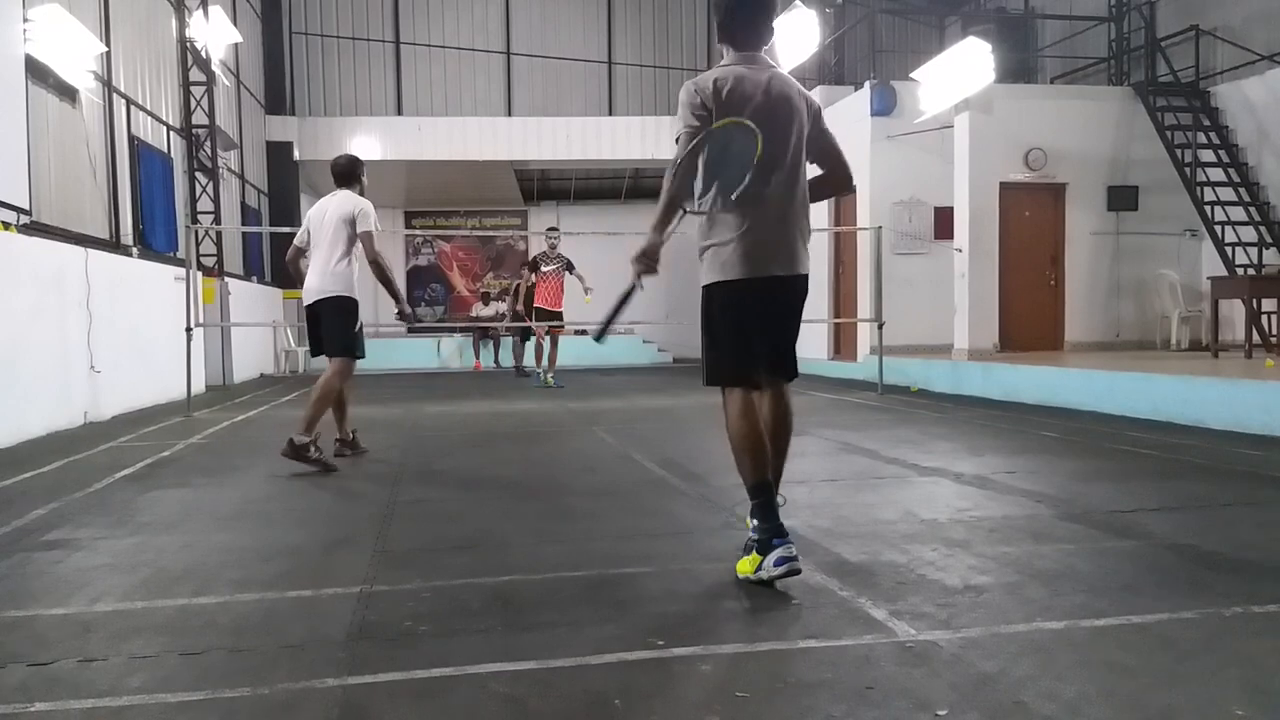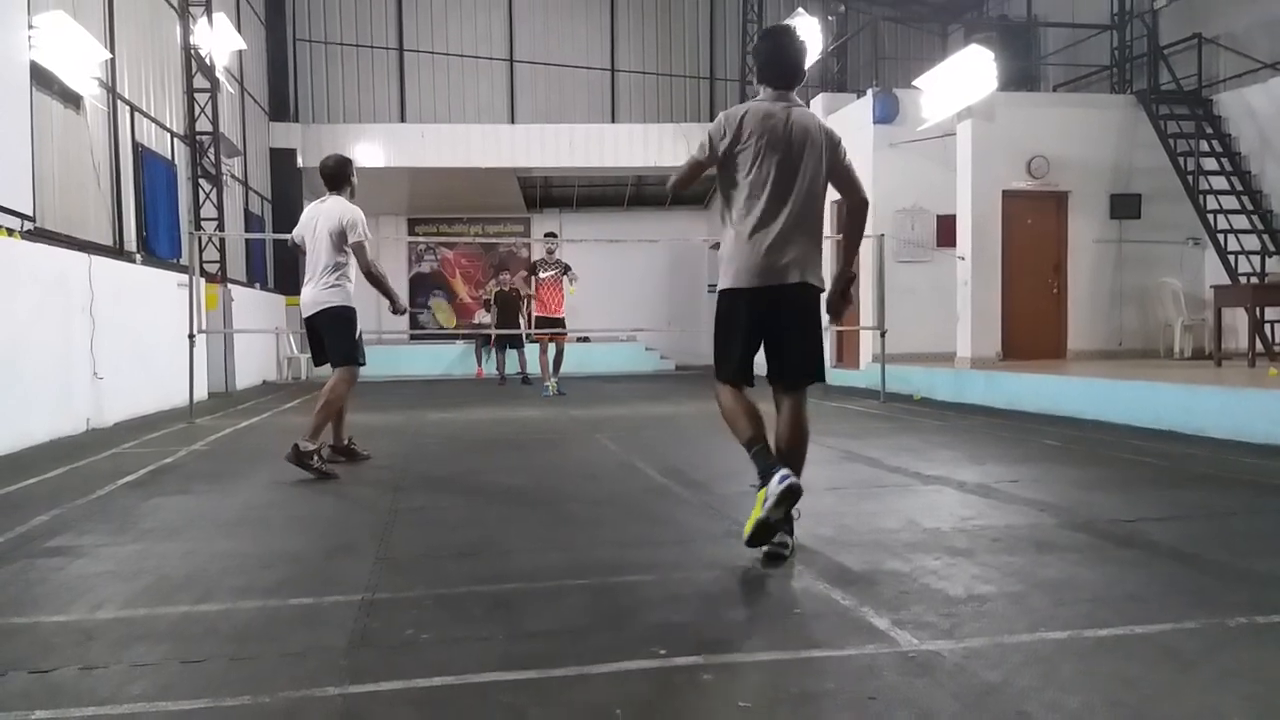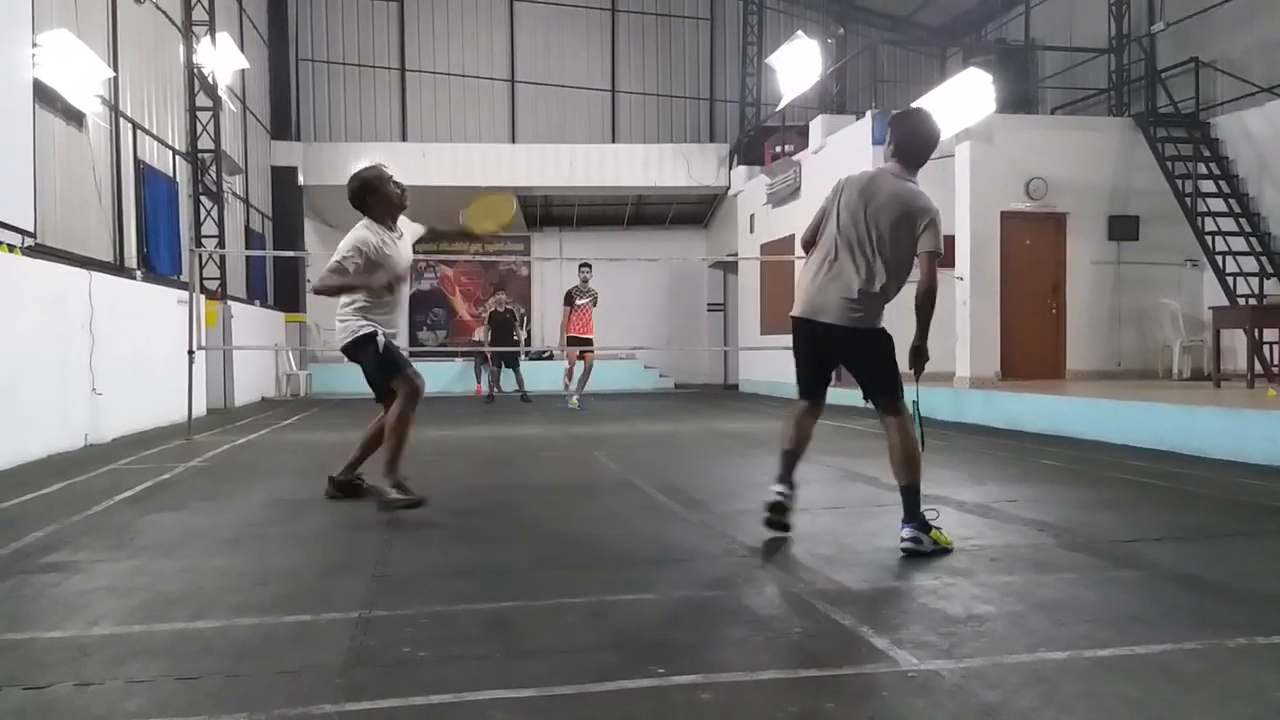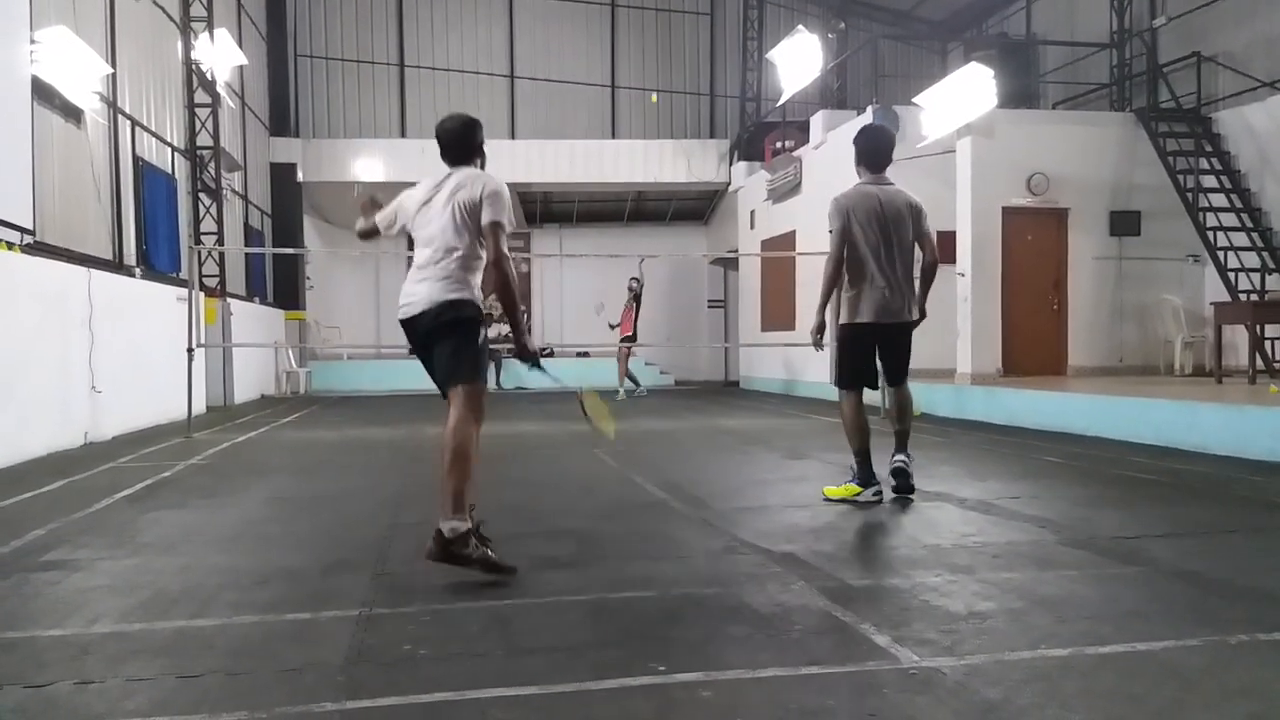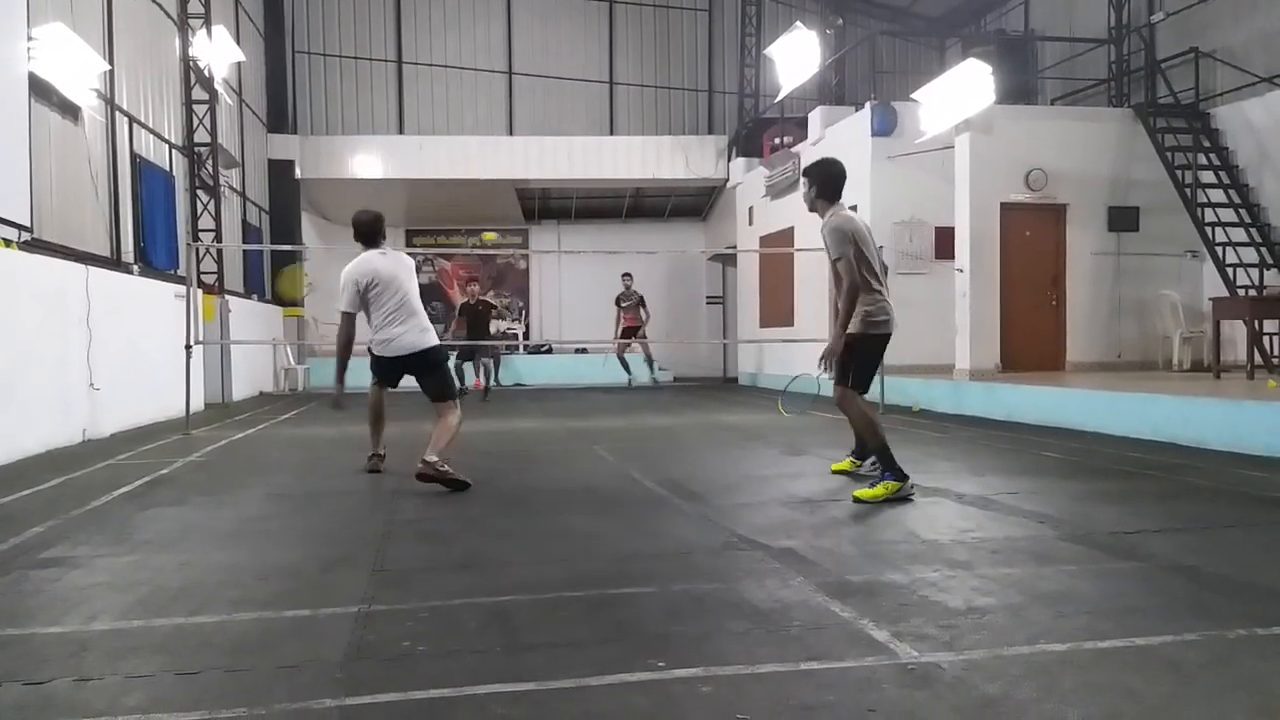
dt=1s
person 1, frame 1
left shoulder: (706, 88)
right shoulder: (798, 94)
left elbow: (685, 171)
right elbow: (840, 178)
left wrist: (657, 237)
left hip: (733, 262)
right hip: (790, 262)
left knee: (739, 390)
right knee: (774, 384)
left ankle: (773, 537)
right ankle: (766, 511)
person 1, frame 2
left shoulder: (736, 120)
right shoulder: (821, 133)
left elbow: (677, 184)
right elbow: (858, 203)
left wrist: (714, 167)
right wrist: (845, 276)
left hip: (745, 276)
right hip: (801, 280)
left knee: (730, 385)
right knee: (791, 395)
left ankle: (772, 475)
right ankle: (781, 525)
person 1, frame 3
left shoulder: (848, 184)
right shoulder: (923, 207)
left elbow: (807, 242)
right elbow: (927, 282)
right wrist: (921, 338)
left hip: (810, 311)
right hip: (861, 320)
left knee: (808, 403)
right knee: (895, 414)
left ankle: (783, 485)
right ankle: (913, 523)
person 1, frame 4
left shoulder: (844, 202)
right shoulder: (910, 203)
left elbow: (835, 261)
right elbow: (931, 258)
left wrist: (820, 312)
right wrist: (920, 301)
left hip: (858, 312)
right hip: (900, 312)
left knee: (850, 393)
right knee: (898, 386)
left ankle: (865, 480)
right ankle: (901, 455)
person 1, frame 5
left shoulder: (834, 226)
right shoulder: (851, 219)
left elbow: (850, 283)
right elbow: (880, 269)
left wrist: (837, 336)
left hip: (867, 323)
right hip: (872, 319)
left knee: (847, 395)
right knee: (849, 390)
left ankle: (895, 477)
right ankle: (864, 454)
person 2, frame 1
left shoulder: (316, 208)
right shoulder: (360, 205)
left elbow: (292, 258)
right elbow: (373, 258)
right wrist: (400, 301)
left hip: (314, 295)
right hip: (338, 294)
left knee: (338, 364)
right knee: (341, 366)
left ankle: (344, 437)
right ankle: (302, 440)
person 2, frame 2
left shoulder: (310, 211)
right shoulder: (350, 212)
left elbow: (297, 242)
right elbow: (366, 266)
right wrist: (394, 298)
left hip: (311, 302)
right hip: (334, 302)
left knee: (342, 372)
right knee: (347, 373)
left ankle: (340, 444)
right ankle: (307, 446)
person 2, frame 3
left shoulder: (400, 225)
right shoulder: (363, 238)
left elbow: (426, 232)
right elbow: (321, 283)
left wrist: (462, 231)
right wrist: (361, 283)
left hip: (380, 332)
right hip: (363, 330)
left knee: (395, 408)
right knee: (411, 386)
left ankle: (345, 477)
right ankle: (391, 480)
person 2, frame 4
left shoulder: (418, 193)
right shoulder: (488, 186)
left elbow: (365, 229)
right elbow: (497, 261)
left wrist: (370, 211)
right wrist: (518, 331)
left hip: (412, 308)
right hip: (452, 304)
left knee: (458, 400)
right knee: (466, 410)
left ankle: (454, 517)
right ankle: (454, 531)
person 2, frame 5
left shoulder: (353, 272)
right shoulder: (406, 260)
left elbow: (347, 328)
left wrist: (340, 378)
left hip: (386, 349)
right hip: (426, 345)
left knee: (378, 387)
right knee: (450, 412)
left ankle: (376, 454)
right ankle: (432, 460)
